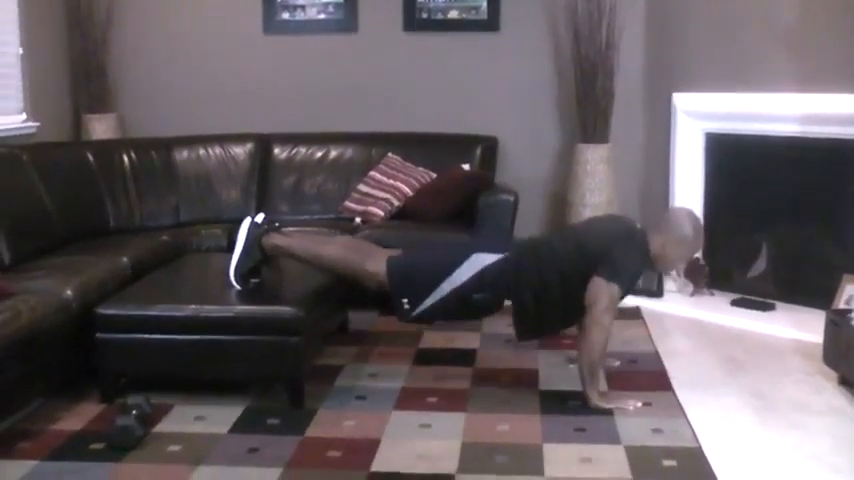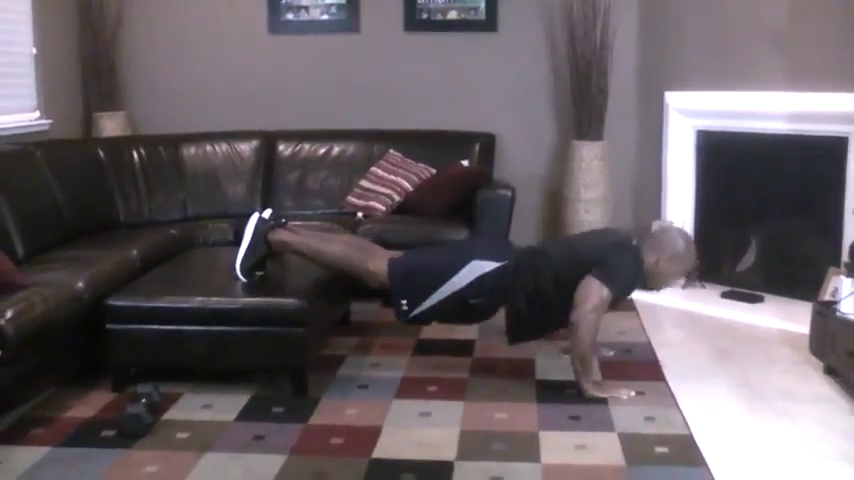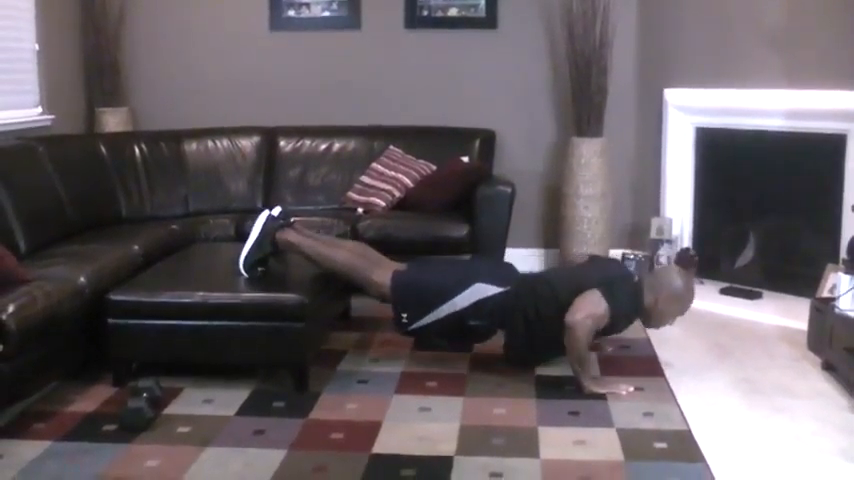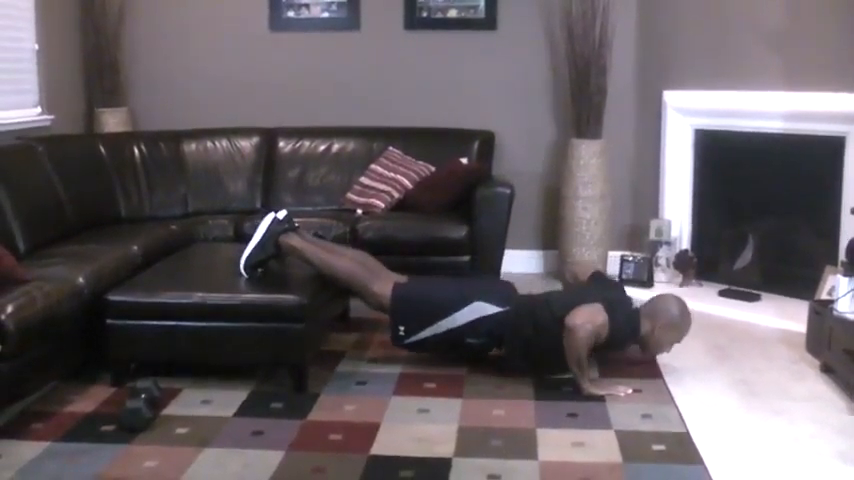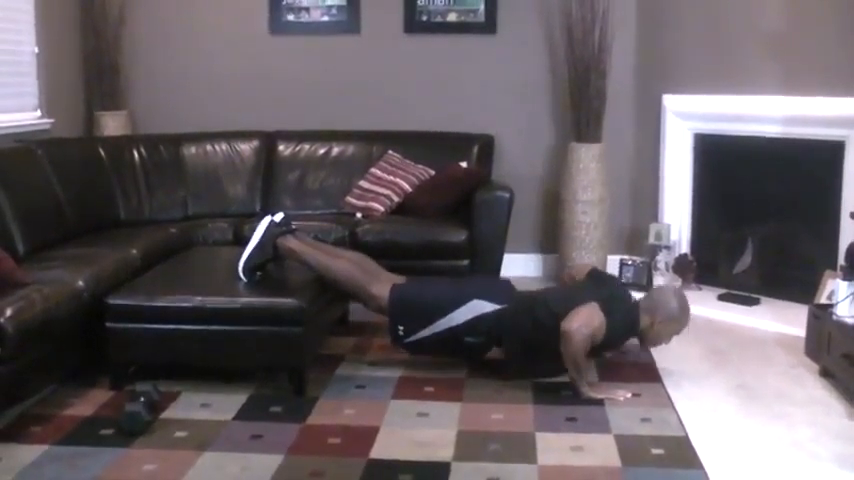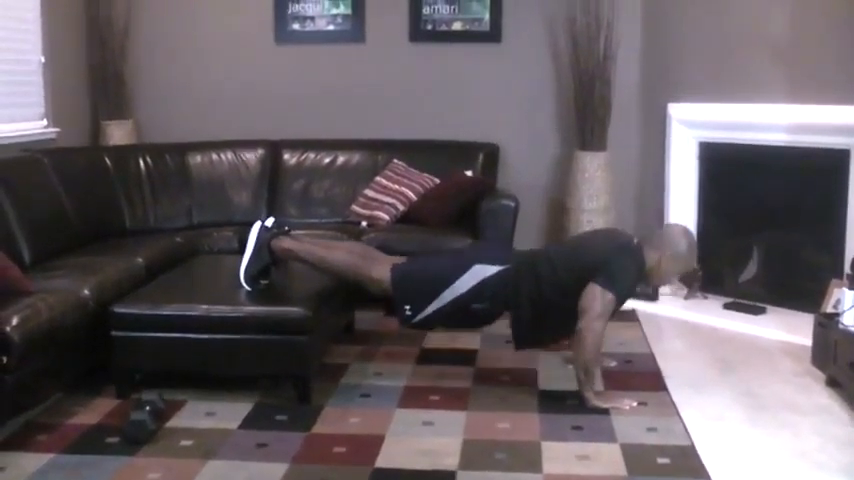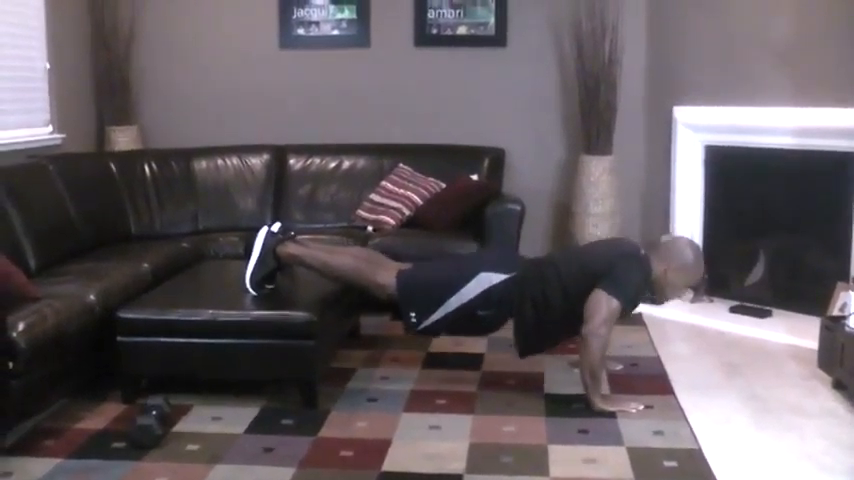
dt=0.3s
person 1, frame 1
left shoulder: (624, 233)
right shoulder: (629, 254)
right elbow: (597, 320)
left wrist: (588, 352)
right wrist: (595, 393)
left hip: (495, 260)
right hip: (489, 272)
left knee: (379, 259)
right knee: (375, 271)
left ankle: (269, 234)
right ankle: (265, 241)
person 1, frame 2
left shoulder: (619, 246)
right shoulder: (624, 264)
right elbow: (584, 315)
left wrist: (584, 345)
right wrist: (590, 382)
left hip: (494, 263)
right hip: (488, 277)
left knee: (382, 259)
right knee: (377, 270)
left ankle: (276, 228)
right ankle: (272, 236)
person 1, frame 3
left shoulder: (620, 277)
right shoulder: (624, 301)
right elbow: (576, 320)
right wrist: (588, 379)
left hip: (497, 285)
right hip: (491, 300)
left knee: (387, 272)
right knee: (381, 281)
left ankle: (284, 228)
right ankle: (278, 235)
person 1, frame 4
left shoulder: (616, 299)
right shoulder: (622, 322)
left elbow: (579, 272)
right elbow: (578, 325)
right wrist: (587, 381)
left hip: (496, 302)
right hip: (489, 321)
left knee: (388, 284)
right knee: (382, 293)
left ankle: (289, 232)
right ankle: (284, 240)
person 1, frame 5
left shoulder: (614, 289)
right shoulder: (620, 315)
left elbow: (576, 272)
right elbow: (572, 329)
right wrist: (585, 384)
left hip: (493, 302)
right hip: (487, 317)
left knee: (384, 284)
right knee: (379, 294)
left ankle: (286, 235)
right ankle: (280, 241)
person 1, frame 6
left shoulder: (622, 244)
right shoulder: (625, 264)
right elbow: (588, 327)
left wrist: (586, 351)
right wrist: (592, 393)
left hip: (498, 267)
right hip: (491, 281)
left knee: (386, 266)
right knee: (381, 276)
left ankle: (280, 237)
right ankle: (276, 243)
person 1, frame 7
left shoulder: (629, 255)
right shoulder: (632, 275)
right elbow: (594, 329)
left wrist: (593, 357)
right wrist: (598, 397)
left hip: (504, 276)
right hip: (497, 289)
left knee: (392, 273)
right knee: (386, 281)
left ankle: (286, 242)
right ankle: (281, 250)
